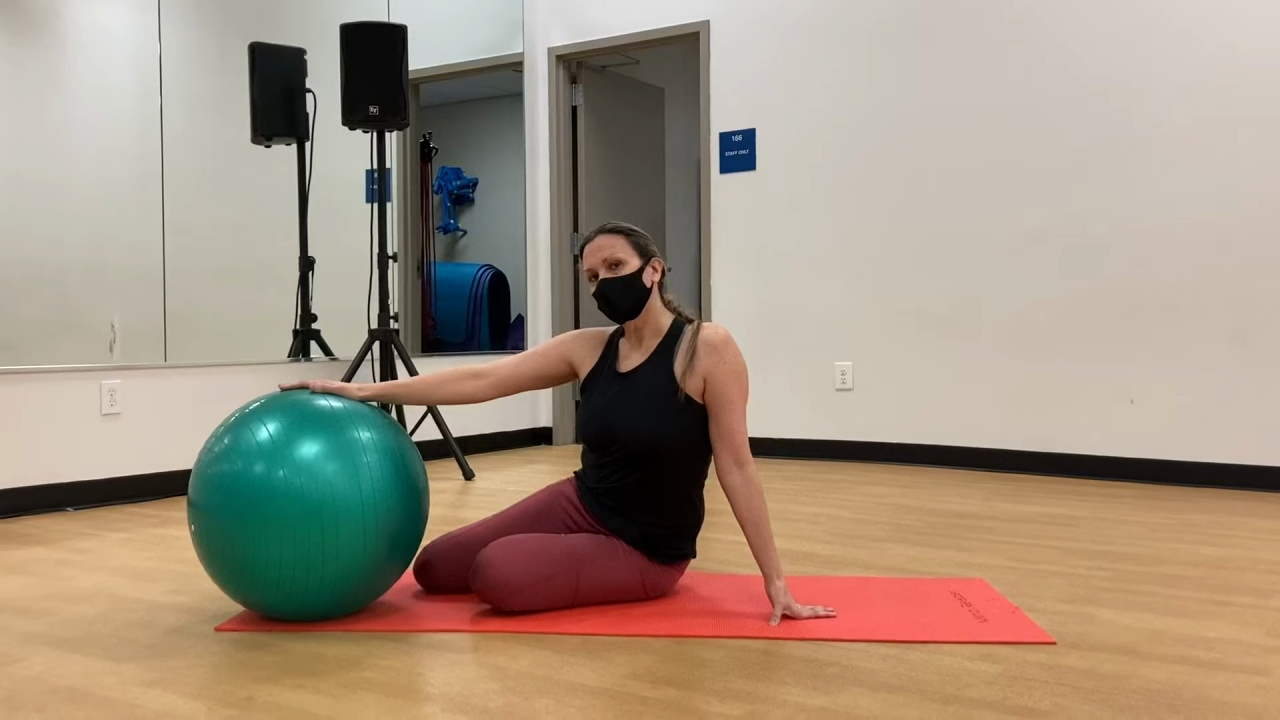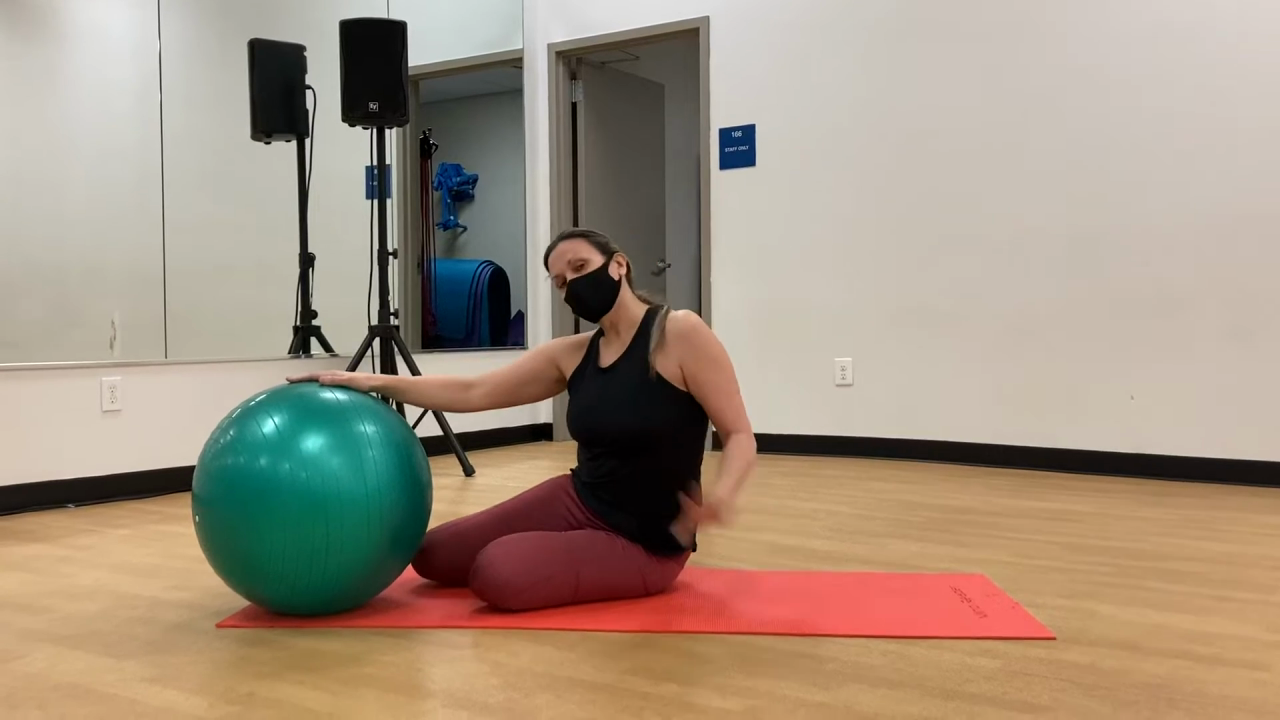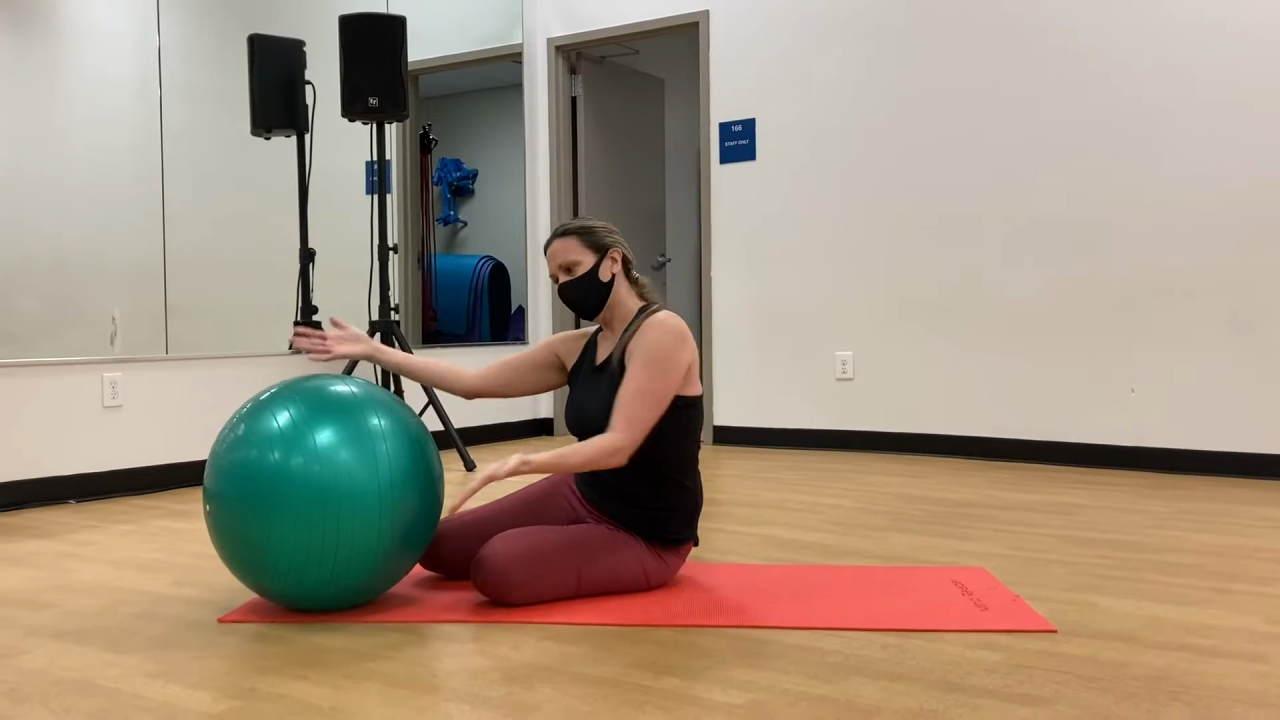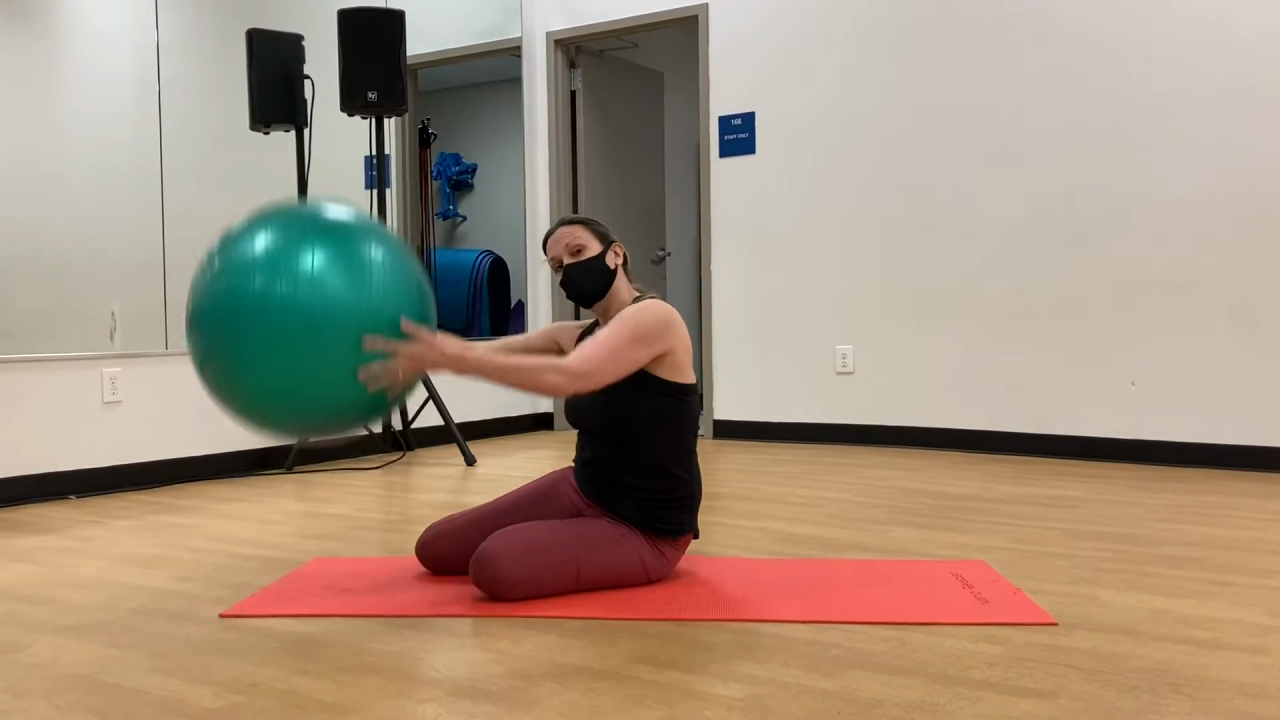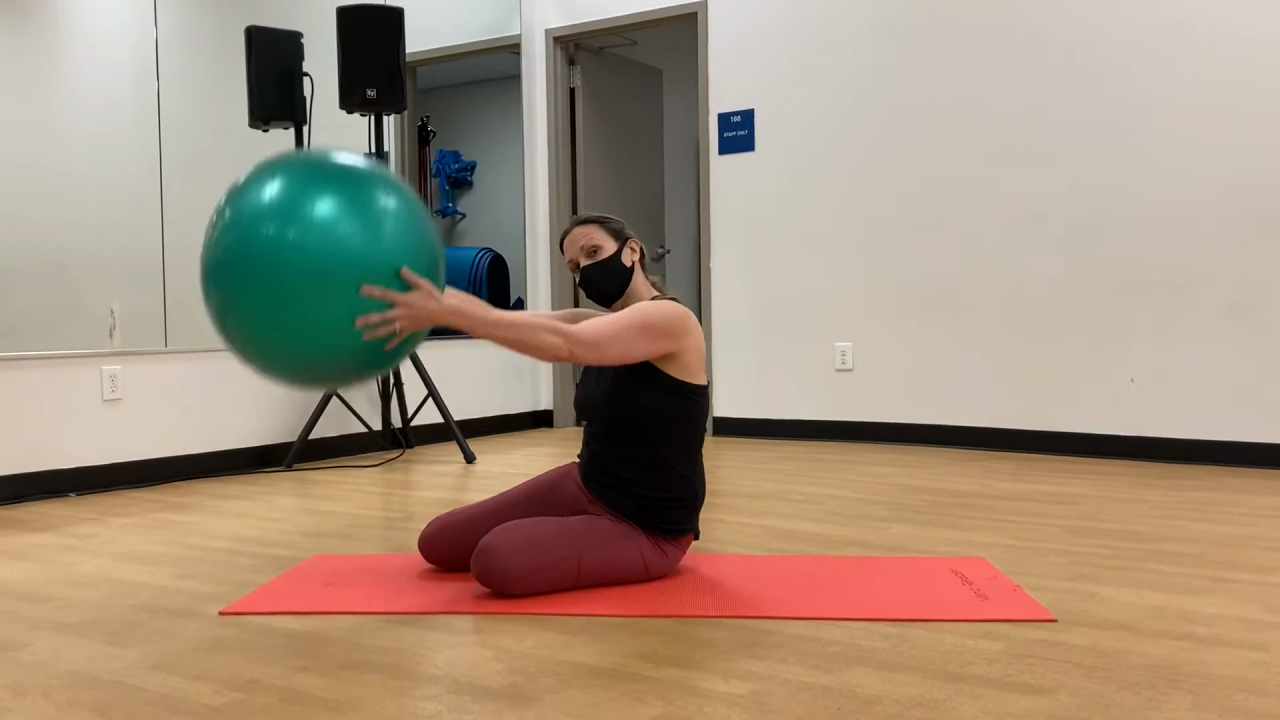
dt=0.7s
person 1, frame 1
left shoulder: (708, 347)
right shoulder: (588, 349)
left elbow: (736, 468)
right elbow: (482, 381)
left wrist: (776, 583)
right wrist: (365, 390)
left hip: (647, 549)
right hip: (579, 505)
left knee: (498, 577)
right knee: (436, 569)
left ankle: (634, 584)
right ankle: (569, 560)
person 1, frame 2
left shoulder: (680, 333)
right shoulder: (571, 355)
left elbow: (739, 436)
right elbow: (471, 394)
left wrist: (720, 498)
right wrist: (368, 381)
left hip: (645, 542)
right hip: (576, 501)
left knee: (497, 574)
right knee: (434, 556)
left ankle: (633, 572)
person 1, frame 3
left shoulder: (663, 332)
right shoulder: (576, 348)
left elbow: (617, 448)
right elbow: (474, 382)
left wrist: (522, 462)
right wrist: (372, 350)
left hip: (646, 537)
right hip: (584, 498)
left knee: (497, 570)
right knee: (437, 549)
right ankle: (572, 550)
person 1, frame 4
left shoulder: (653, 317)
right shoulder: (576, 337)
left elbow: (568, 375)
right elbow: (486, 353)
left wrist: (451, 358)
left hip: (645, 530)
left knee: (496, 566)
right knee: (436, 550)
right ankle: (579, 542)
person 1, frame 5
left shoulder: (670, 319)
right shoulder: (599, 327)
left elbow: (565, 346)
right elbow: (502, 321)
left wrist: (444, 311)
left hip: (647, 529)
left knee: (497, 561)
right knee: (438, 544)
right ankle: (582, 541)
